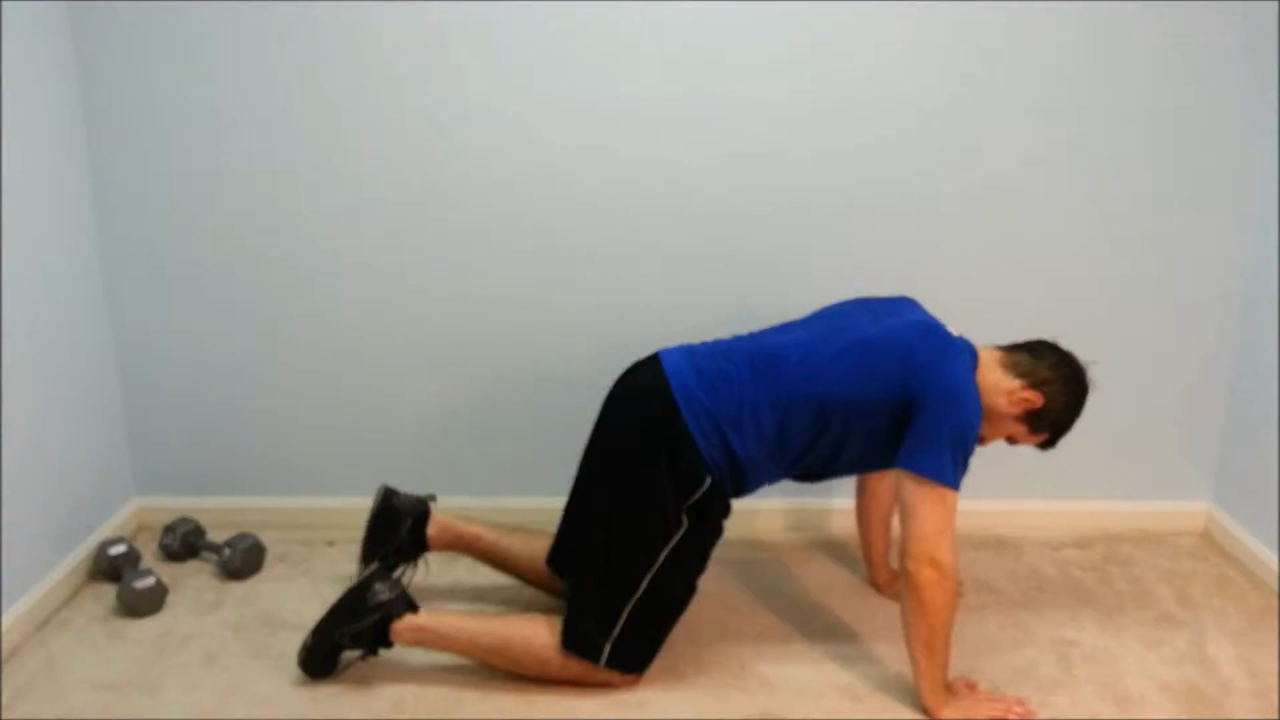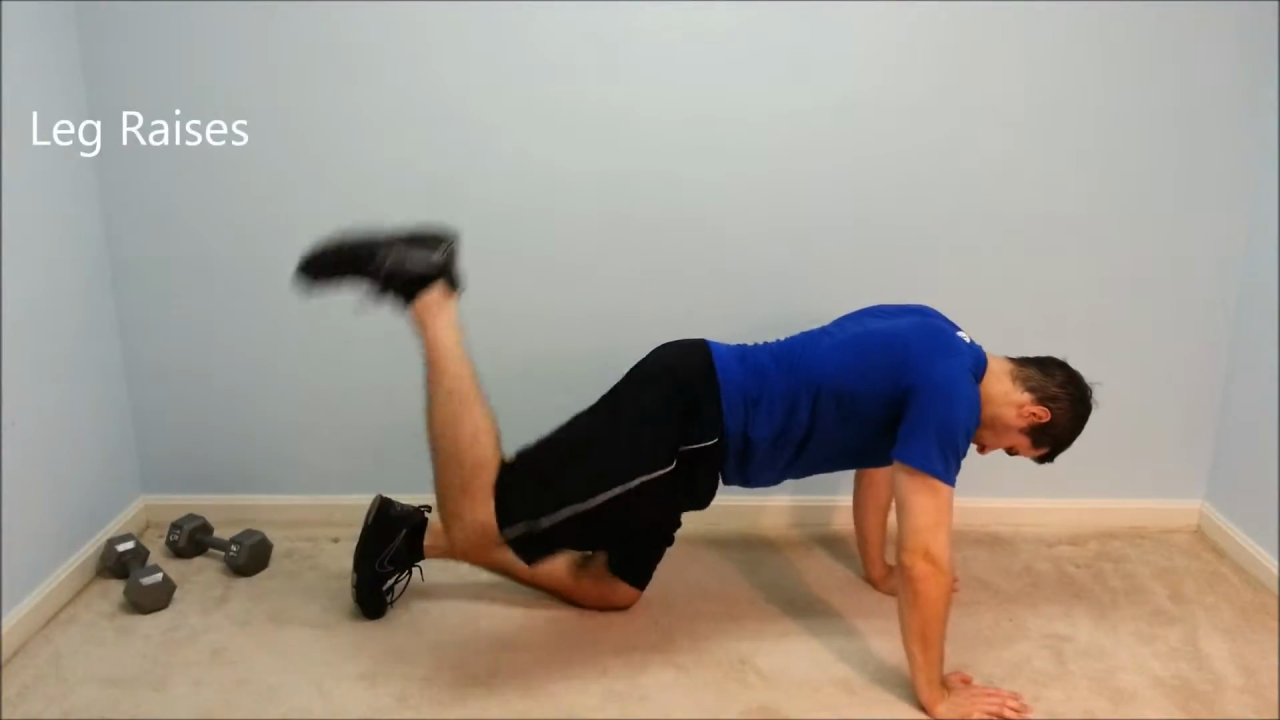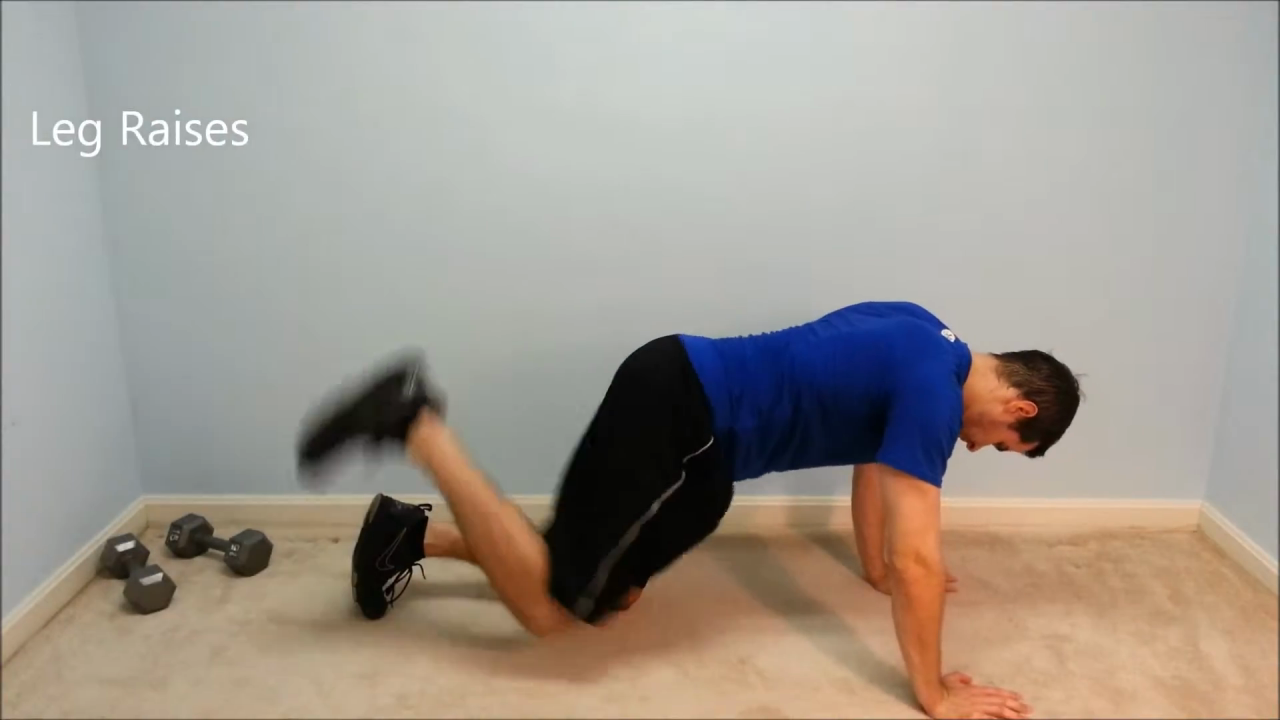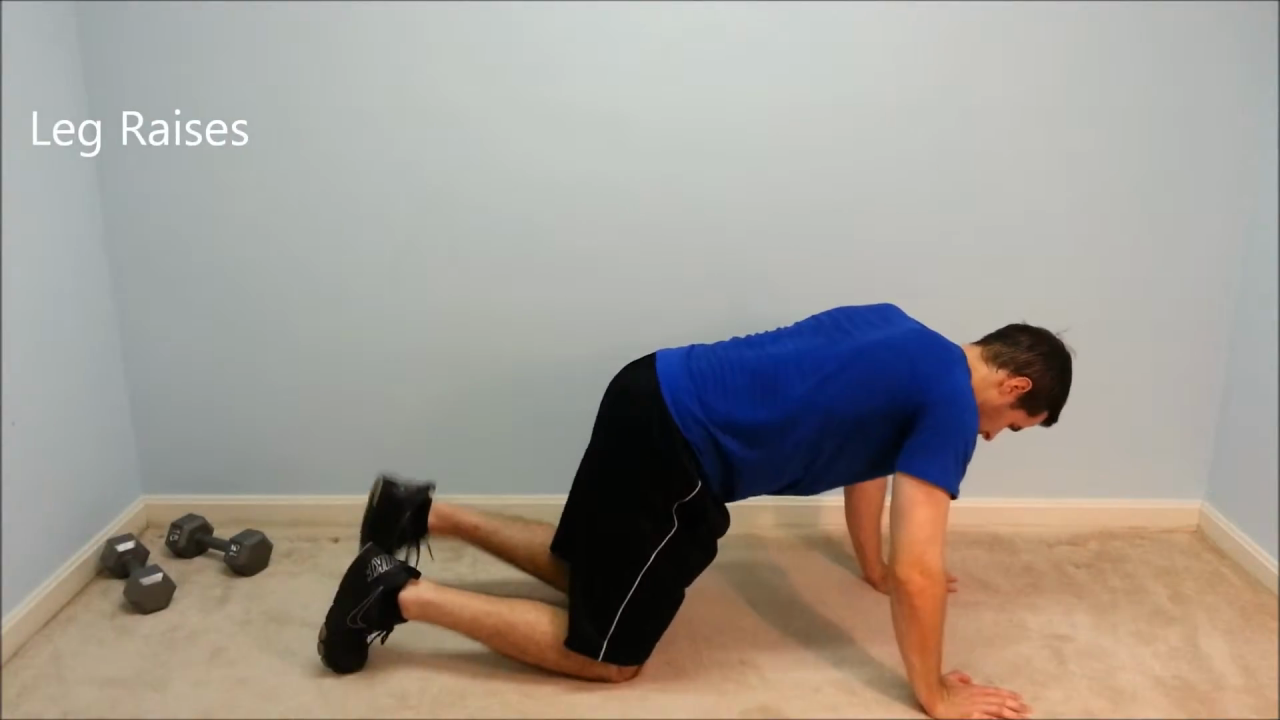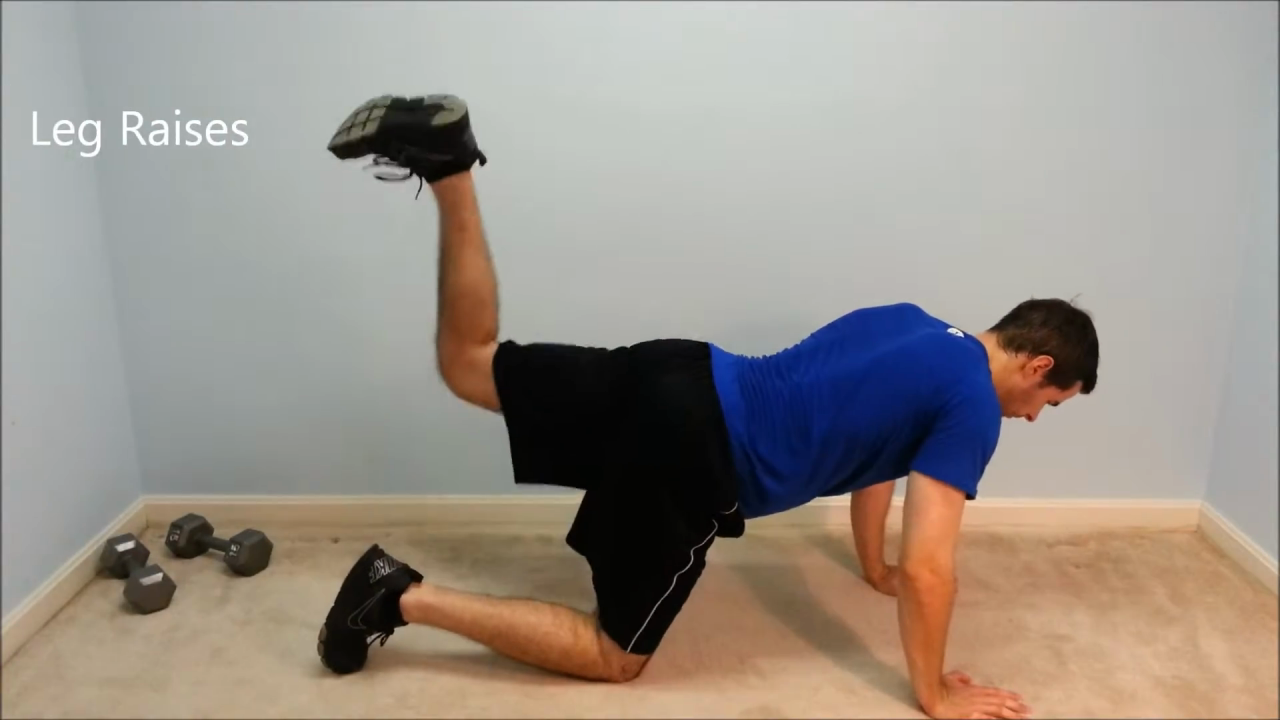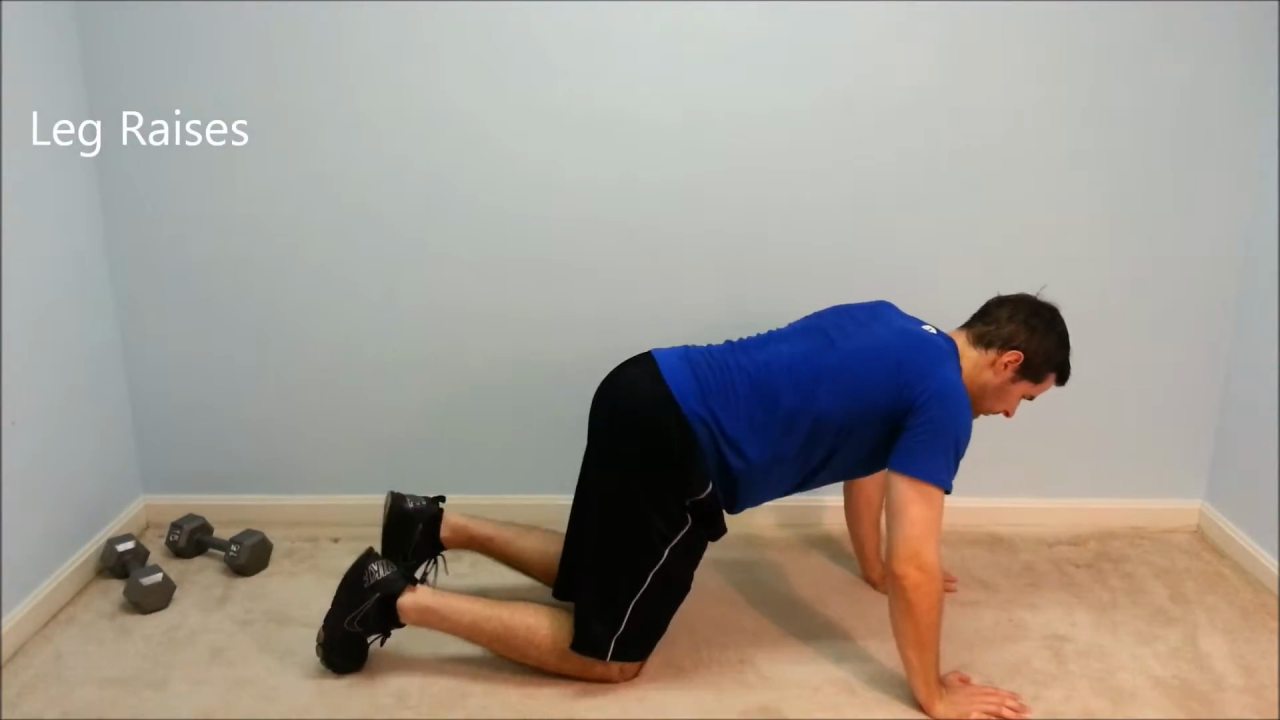
dt=0.7s
person 1, frame 1
left shoulder: (920, 339)
right shoulder: (952, 393)
left elbow: (878, 450)
right elbow: (931, 567)
left wrist: (879, 570)
left hip: (661, 398)
right hip: (679, 447)
left knee: (588, 574)
left ankle: (427, 525)
right ankle: (400, 619)
person 1, frame 2
left shoulder: (935, 345)
right shoulder: (951, 398)
left elbow: (872, 455)
right elbow: (927, 561)
left wrist: (875, 565)
left hip: (693, 406)
right hip: (688, 420)
left knee: (606, 585)
right knee: (480, 516)
left ankle: (413, 534)
right ankle: (430, 286)
person 1, frame 3
left shoulder: (924, 340)
right shoulder: (934, 392)
left elbow: (873, 448)
right elbow: (918, 559)
left wrist: (875, 564)
left hip: (680, 390)
right hip: (677, 415)
left knee: (606, 590)
right knee: (548, 604)
left ankle: (414, 530)
right ankle: (417, 421)
person 1, frame 4
left shoulder: (905, 338)
right shoulder: (950, 403)
right elbow: (919, 573)
left wrist: (871, 565)
left hip: (654, 394)
right hip: (667, 449)
left knee: (582, 568)
right knee: (604, 655)
left ankle: (425, 512)
right ankle: (405, 595)
person 1, frame 5
left shoulder: (916, 329)
right shoulder: (971, 405)
right elbow: (928, 570)
left wrist: (873, 568)
left hip: (676, 375)
right hip: (687, 453)
left knee: (468, 364)
right knee: (614, 655)
left ankle: (449, 165)
right ankle: (410, 598)
person 1, frame 6
left shoulder: (900, 331)
right shoulder: (941, 398)
left elbow: (862, 449)
right elbow: (916, 569)
left wrist: (873, 566)
left hip: (647, 395)
right hip: (666, 444)
left knee: (601, 573)
right knee: (607, 655)
left ankle: (440, 525)
right ankle: (403, 598)
